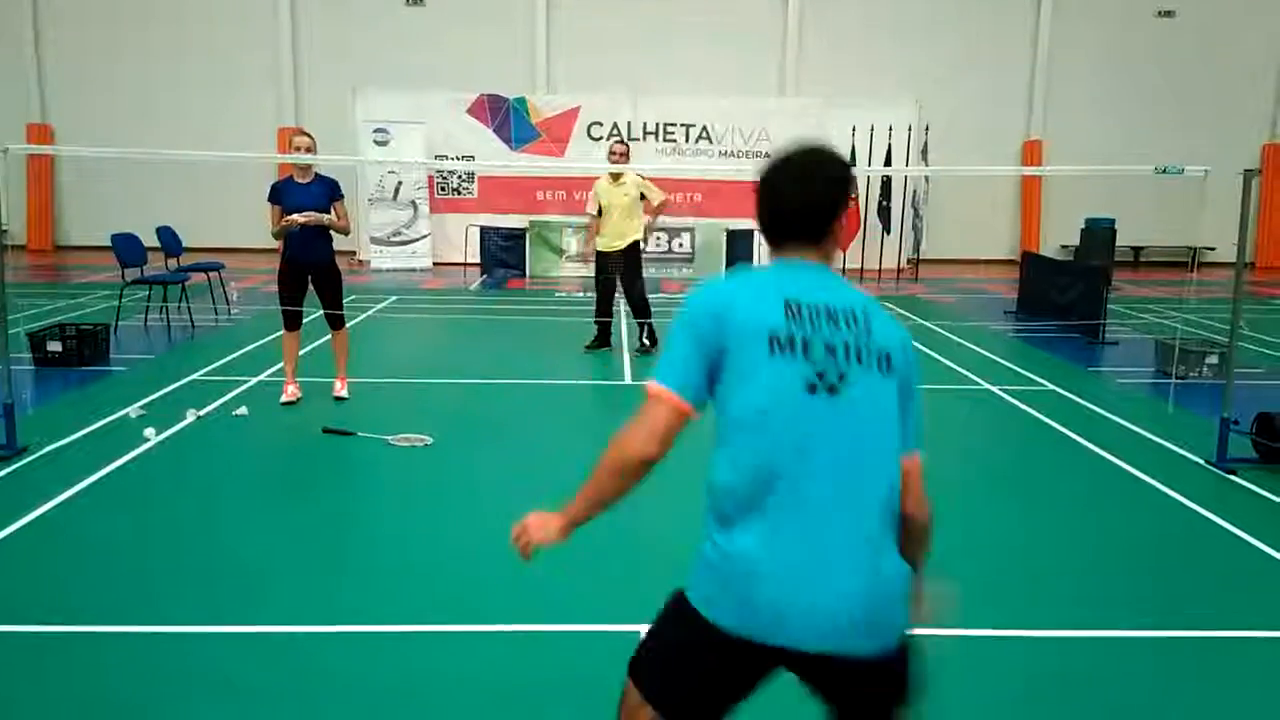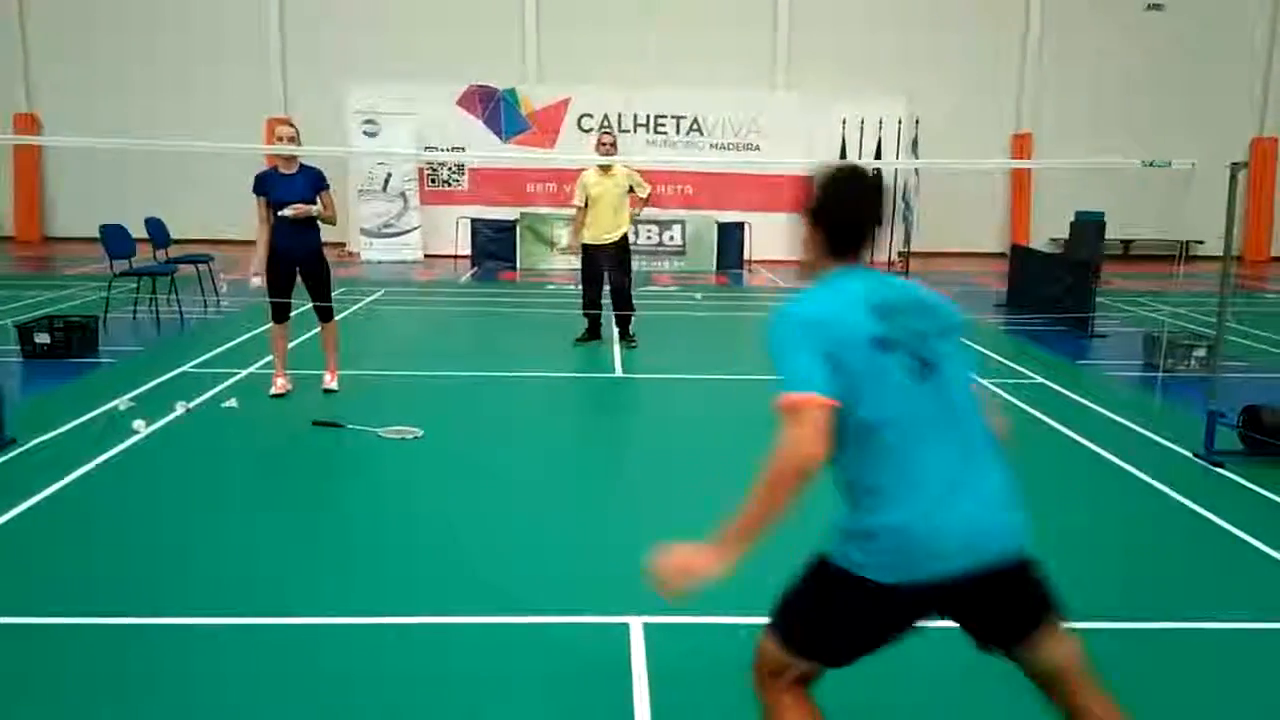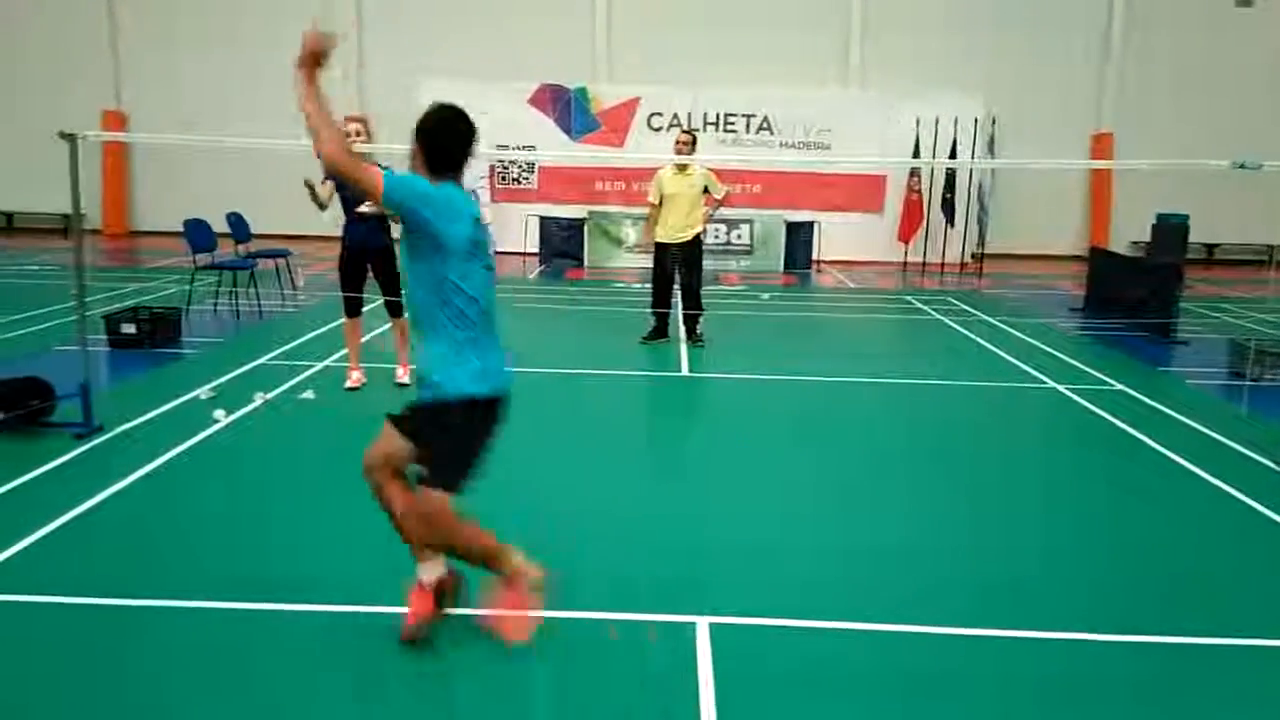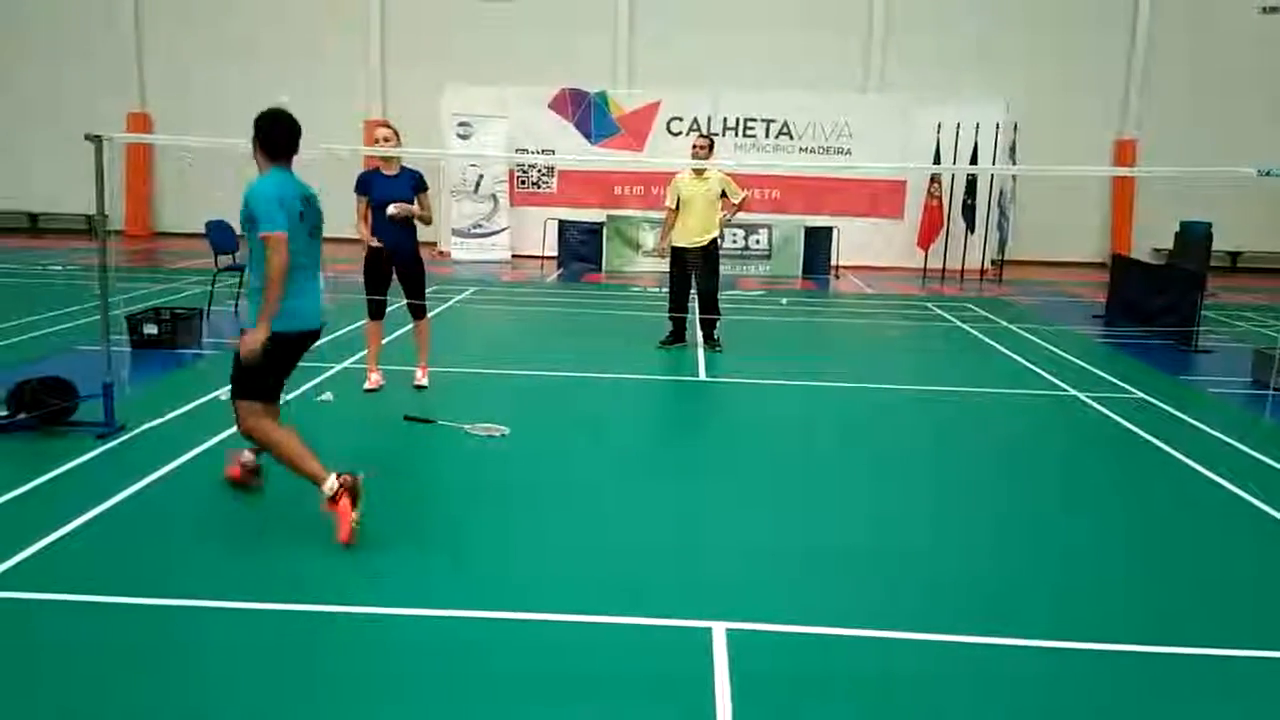
dt=0.7s
person 1, frame 1
left shoulder: (717, 305)
right shoulder: (891, 334)
left elbow: (644, 445)
right elbow: (913, 507)
left wrist: (564, 520)
right wrist: (905, 589)
left hip: (739, 599)
right hip: (867, 611)
person 1, frame 2
left shoulder: (803, 316)
right shoulder: (929, 306)
left elbow: (805, 449)
left wrist: (719, 550)
left hip: (888, 553)
right hip: (990, 538)
left knee: (776, 674)
right knee: (1065, 671)
person 1, frame 3
left shoulder: (428, 200)
right shoulder: (458, 205)
left elbow: (337, 159)
left wrist: (308, 74)
left hip: (465, 387)
right hip: (449, 383)
left knee: (430, 510)
right knee: (380, 463)
left ankle: (518, 574)
right ankle: (435, 579)
person 1, frame 4
left shoulder: (262, 189)
right shoulder: (304, 192)
left elbow: (278, 257)
left wrist: (262, 325)
left hip: (280, 321)
right hip: (308, 316)
left knee: (254, 418)
right knee: (259, 396)
left ankle: (334, 486)
right ankle: (250, 462)
person 2, frame 1
left shoulder: (329, 185)
right shoulder: (279, 188)
left elbow: (346, 228)
right elbow: (275, 233)
left wrist: (323, 219)
right wrist: (286, 225)
left hip: (324, 263)
right hip: (292, 264)
left knee: (336, 321)
right knee: (291, 323)
left ankle: (341, 379)
right ankle: (290, 383)
person 2, frame 2
left shoulder: (314, 175)
right shoulder: (264, 179)
left elbow: (332, 217)
right elbow: (264, 223)
left wrist: (312, 210)
right wrist: (259, 259)
left hip: (311, 253)
right hip: (280, 256)
left knee: (325, 313)
right knee: (279, 316)
left ankle: (331, 371)
right ankle: (280, 375)
person 2, frame 3
right shoulder: (337, 172)
right elbow: (323, 202)
left wrist: (382, 207)
right wrist: (311, 189)
left hip: (381, 247)
right hip: (352, 249)
left knee: (395, 307)
right knee: (352, 310)
left ankle: (403, 365)
right ankle: (354, 369)
person 2, frame 4
left shoulder: (414, 177)
right shoulder: (366, 178)
left elbow: (428, 218)
right elbow: (361, 220)
left wrist: (413, 211)
right wrist: (367, 237)
left hip: (408, 252)
right hip: (378, 253)
left knee: (418, 310)
right knee: (375, 312)
left ankle: (422, 368)
right ankle: (373, 371)
person 3, frame 1
left shoulder: (636, 182)
right shoulder: (599, 185)
left elbow: (661, 200)
right elbow: (594, 218)
left wrist: (650, 220)
right wrist: (588, 244)
left hip: (629, 246)
right hip: (604, 248)
left knee: (635, 295)
right knee: (603, 295)
left ankle: (648, 338)
right ankle: (603, 337)
person 3, frame 2
left shoulder: (626, 174)
right shoulder: (586, 177)
left elbow: (646, 191)
right elbow: (581, 210)
left wrist: (637, 209)
right wrist: (574, 236)
left hip: (618, 240)
right hip: (591, 241)
left knee: (621, 288)
right knee: (591, 289)
left ankle: (626, 331)
right ankle: (592, 330)
person 3, frame 3
left shoulder: (703, 174)
right shoulder: (662, 175)
left elbow: (721, 193)
right elbow: (655, 208)
left wrist: (710, 211)
right wrist: (648, 234)
left hip: (690, 240)
right hip: (664, 240)
left knee: (691, 288)
right knee: (661, 287)
left ankle: (693, 330)
right ankle: (660, 329)
person 3, frame 4
left shoulder: (720, 179)
right shoulder: (679, 179)
left elbow: (740, 198)
right elbow: (672, 212)
left wrist: (727, 216)
right wrist: (664, 239)
left hip: (707, 244)
right hip: (681, 244)
left knee: (708, 293)
right knee: (678, 292)
left ankle: (710, 335)
right ankle: (677, 333)
